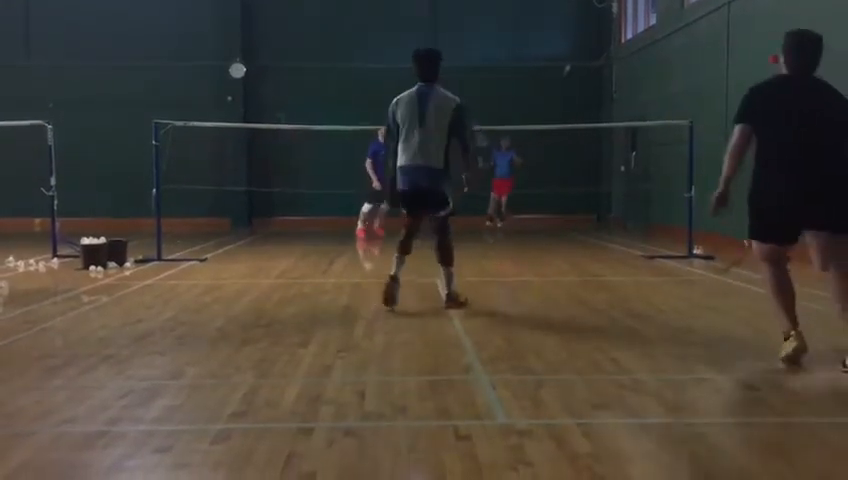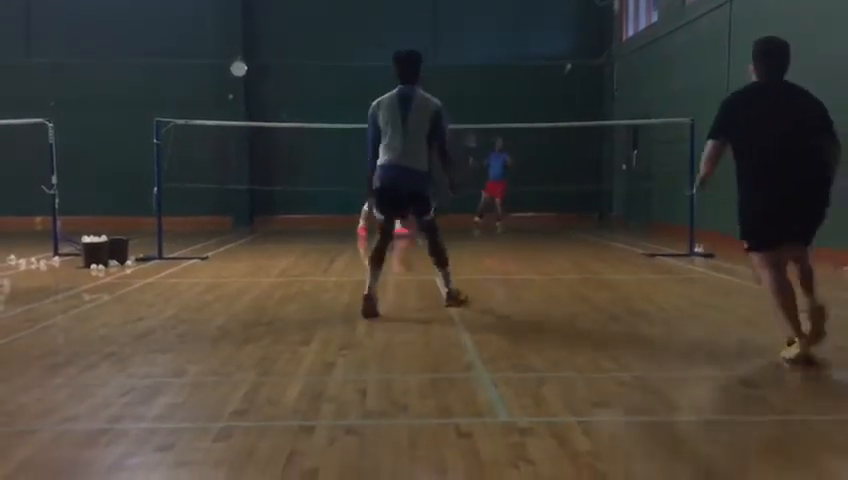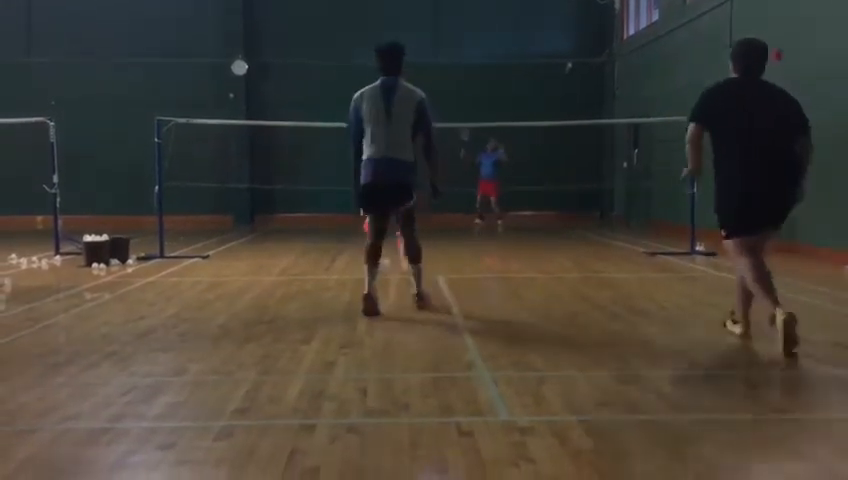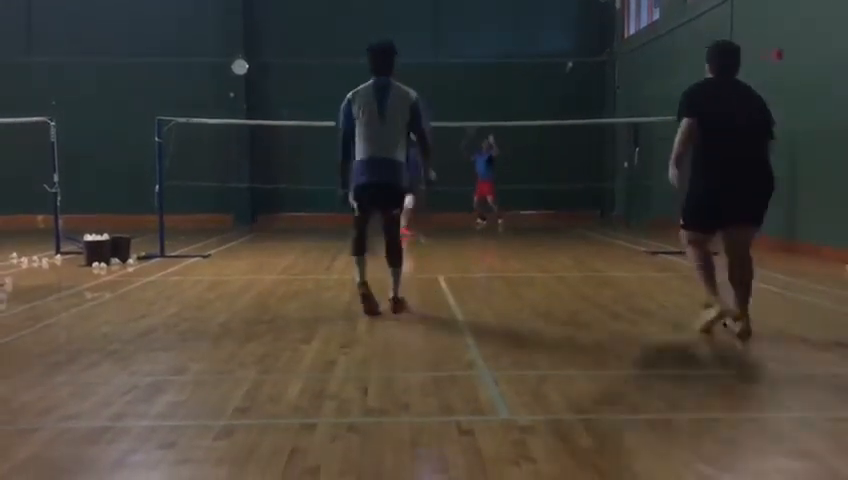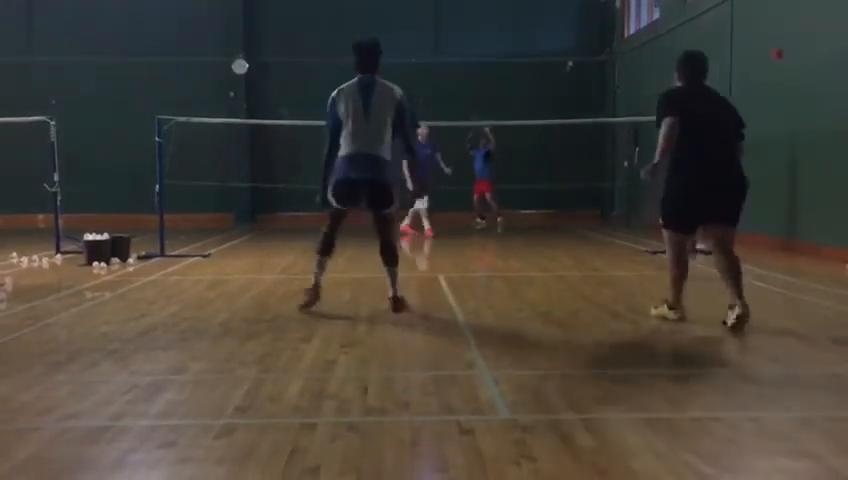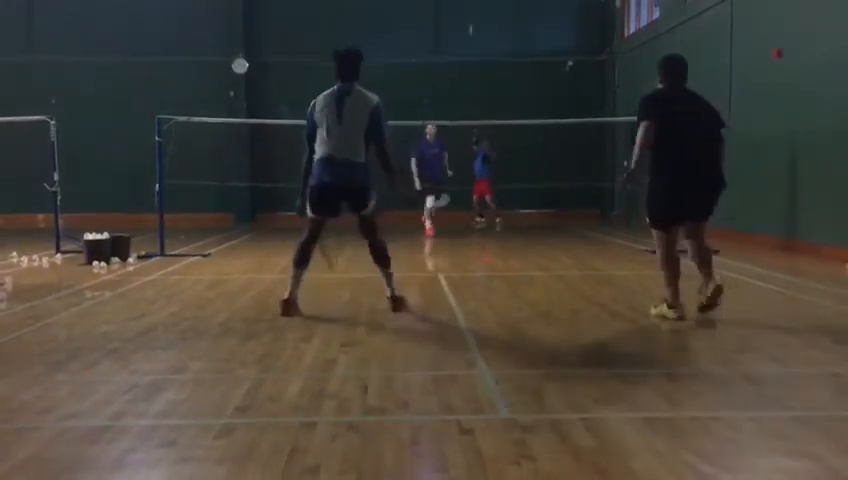
dt=0.2s
person 1, frame 1
left shoulder: (760, 94)
left elbow: (739, 142)
left wrist: (724, 185)
left hip: (775, 192)
left knee: (772, 261)
left ankle: (793, 334)
person 1, frame 2
left shoulder: (737, 103)
right shoulder: (808, 100)
left elbow: (713, 149)
right elbow: (832, 147)
left wrist: (703, 175)
right wrist: (823, 186)
left hip: (762, 198)
right hip: (808, 194)
left knee: (770, 266)
right knee: (797, 256)
left ankle: (798, 339)
right ankle: (813, 306)
person 1, frame 3
left shoulder: (716, 95)
right shoulder: (783, 98)
left elbow: (694, 135)
right elbow: (804, 144)
left wrist: (694, 165)
right wrist: (795, 180)
left hip: (738, 187)
right hip: (779, 186)
left knee: (744, 254)
right knee: (751, 249)
left ankle: (779, 312)
right ankle: (740, 319)
person 1, frame 4
left shoulder: (697, 93)
right shoulder: (753, 99)
left elbow: (687, 129)
right elbow: (766, 141)
left wrist: (674, 163)
left hip: (711, 183)
right hip: (754, 181)
left knee: (694, 242)
right knee: (739, 249)
left ankle: (715, 303)
right ankle: (740, 316)
person 1, frame 5
left shoulder: (672, 98)
right shoulder: (723, 103)
left elbow: (669, 128)
right elbow: (736, 144)
left wrist: (657, 161)
left hip: (686, 183)
right hip: (728, 182)
left knee: (676, 245)
right knee: (723, 247)
left ankle: (674, 305)
right ankle: (738, 303)
person 1, frame 6
left shoulder: (653, 100)
right shoulder: (703, 104)
left elbow: (646, 132)
right elbow: (718, 146)
left wrist: (634, 166)
right wrist: (712, 176)
left hip: (669, 181)
right hip: (706, 181)
left knee: (665, 242)
right knee: (695, 237)
left ankle: (673, 304)
right ankle: (709, 283)
person 2, frame 1
left shoulder: (398, 102)
right shoulder: (452, 103)
left elbow: (392, 146)
right elbow: (463, 144)
left wrist: (393, 178)
right wrist: (467, 171)
left hip: (407, 174)
right hip: (435, 174)
left knee: (409, 229)
right knee: (442, 232)
left ankle: (394, 278)
right ankle: (450, 293)
person 2, frame 2
left shoulder: (379, 105)
right shoulder: (432, 106)
left elbow: (372, 148)
right elbow: (441, 148)
left wrist: (372, 183)
right wrist: (451, 179)
left hip: (387, 177)
right hip: (417, 177)
left knee: (384, 236)
right knee: (432, 235)
left ankle: (370, 294)
right ankle: (450, 291)
person 2, frame 3
left shoulder: (361, 97)
right shoulder: (416, 97)
left elbow: (355, 142)
right elbow: (427, 142)
left wrist: (357, 180)
right wrist: (433, 177)
left hip: (373, 171)
right hip: (403, 170)
left knee: (376, 234)
right knee: (408, 232)
left ankle: (369, 293)
right ankle: (419, 290)
person 2, frame 4
left shoulder: (354, 97)
right shoulder: (409, 97)
left elbow: (346, 144)
right elbow: (422, 139)
left wrist: (343, 181)
right wrist: (427, 170)
left hip: (364, 171)
right hip: (394, 172)
left knee: (360, 229)
right knee: (392, 234)
left ankle: (363, 284)
right ankle: (396, 296)
person 2, frame 5
left shoulder: (339, 95)
right shoulder: (394, 94)
left elbow: (332, 143)
right elbow: (407, 138)
left wrist: (324, 181)
right wrist: (416, 170)
left hip: (347, 167)
right hip: (380, 170)
left knee: (331, 228)
right knee: (386, 233)
left ankle: (316, 285)
right ankle: (395, 295)
person 2, frame 6
left shoulder: (318, 102)
right shoulder: (371, 102)
left elbow: (309, 151)
right elbow: (380, 148)
left wrist: (303, 191)
right wrist: (394, 181)
left hip: (323, 173)
right hip: (355, 174)
left knee: (311, 236)
right knee: (373, 236)
left ankle: (290, 298)
right ankle: (393, 294)
